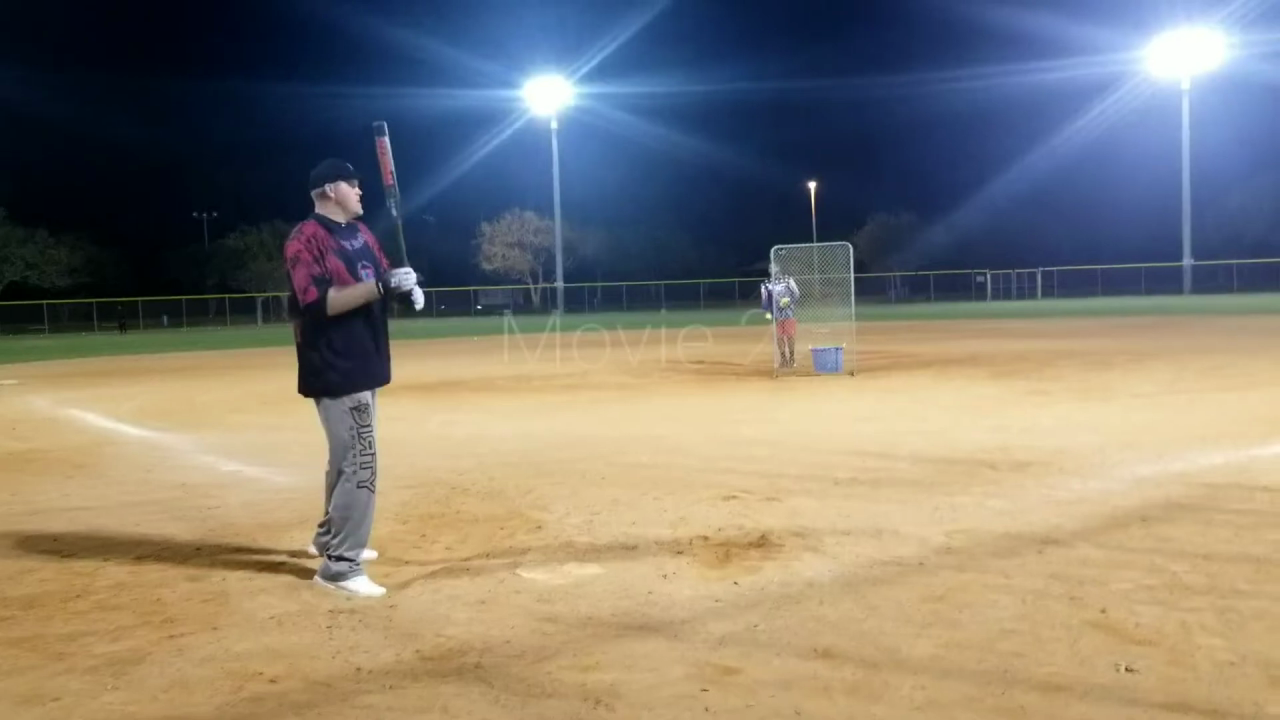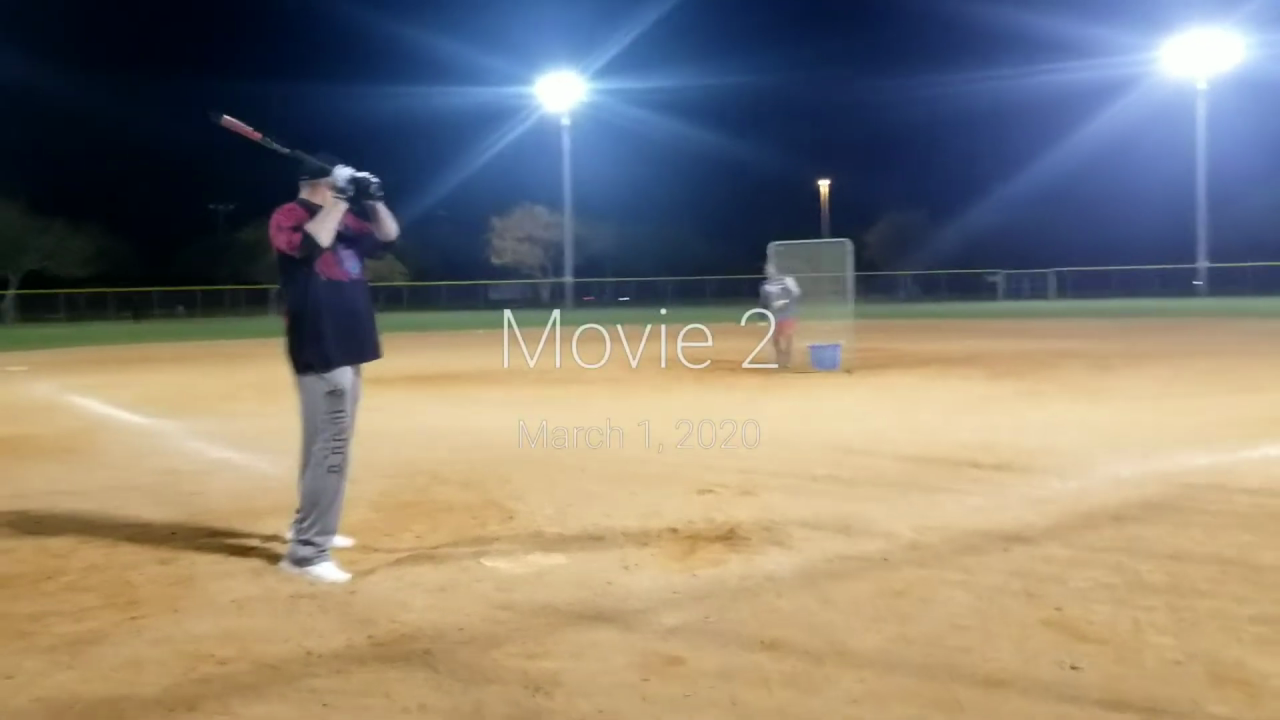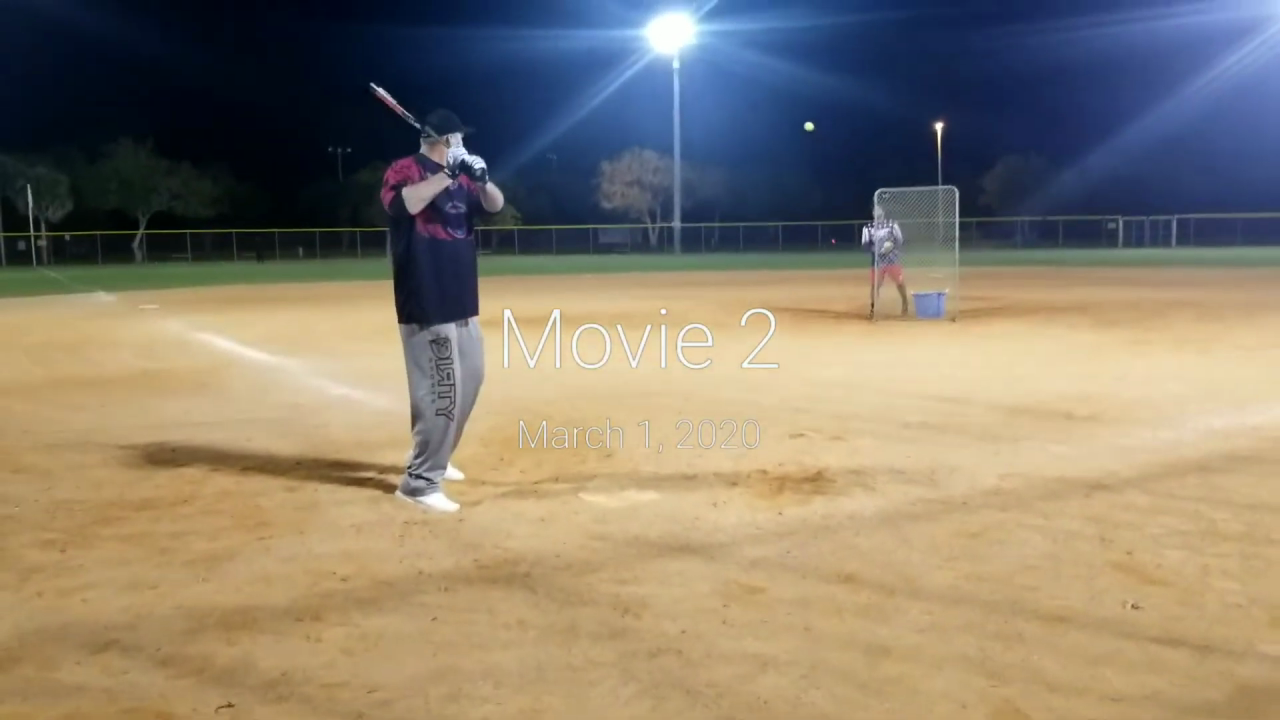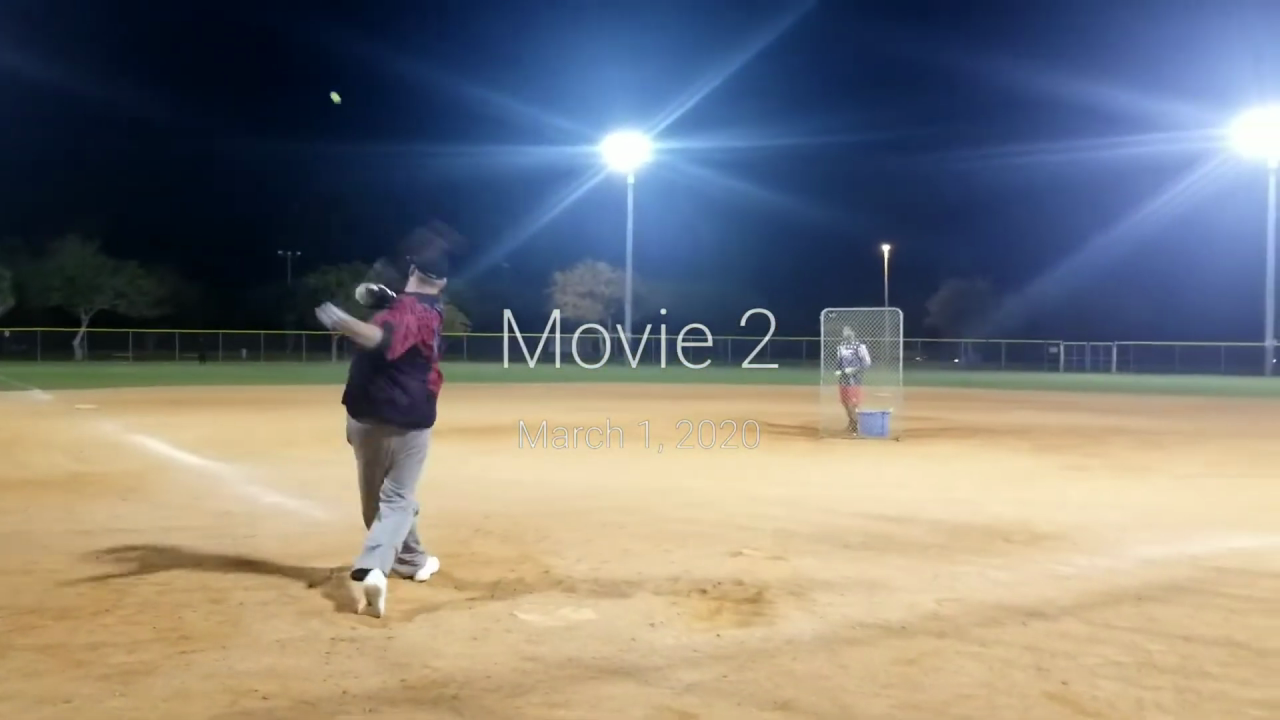
dt=1s
person 1, frame 1
left shoulder: (361, 234)
right shoulder: (306, 239)
left elbow: (379, 286)
right elbow: (320, 303)
left wrist: (403, 287)
right wrist: (380, 283)
left hip: (364, 364)
right hip: (334, 370)
left knee: (348, 459)
right knee: (360, 464)
left ankle: (331, 536)
right ankle: (340, 566)
person 1, frame 2
left shoulder: (343, 219)
right shoulder: (289, 216)
left elbow: (387, 236)
right elbow: (310, 244)
left wrist: (372, 199)
right wrist: (338, 199)
left hip: (348, 347)
right hip: (319, 351)
left knee: (332, 444)
right knee: (328, 447)
left ankle: (311, 525)
right ankle: (306, 549)
person 1, frame 3
left shoulder: (461, 175)
right shoulder: (406, 170)
left elbow: (495, 205)
right elbow: (400, 205)
left wrist: (481, 179)
right wrist: (447, 175)
left hip: (462, 301)
right hip: (427, 304)
left knee: (469, 377)
right knee: (441, 390)
left ankle: (434, 456)
right ankle: (420, 482)
person 1, frame 4
left shoulder: (408, 308)
right shoulder: (431, 309)
left elbow: (382, 341)
right elbow: (382, 304)
left wrist: (341, 320)
right wrist: (374, 291)
left hip: (370, 417)
right hip: (414, 419)
left knee: (376, 497)
right knee: (398, 499)
left ankle: (412, 560)
right ankle: (374, 570)
